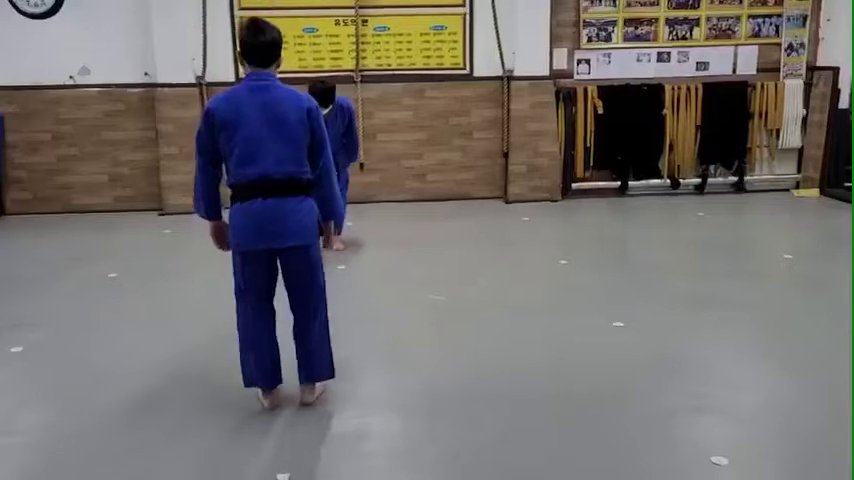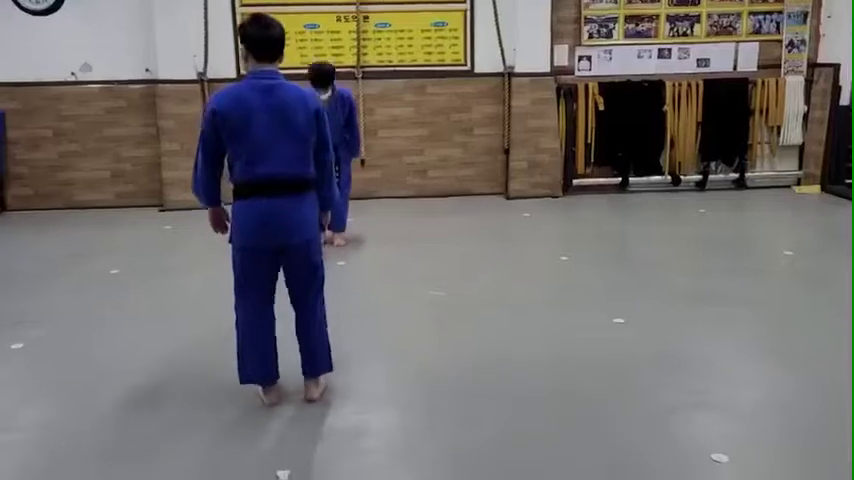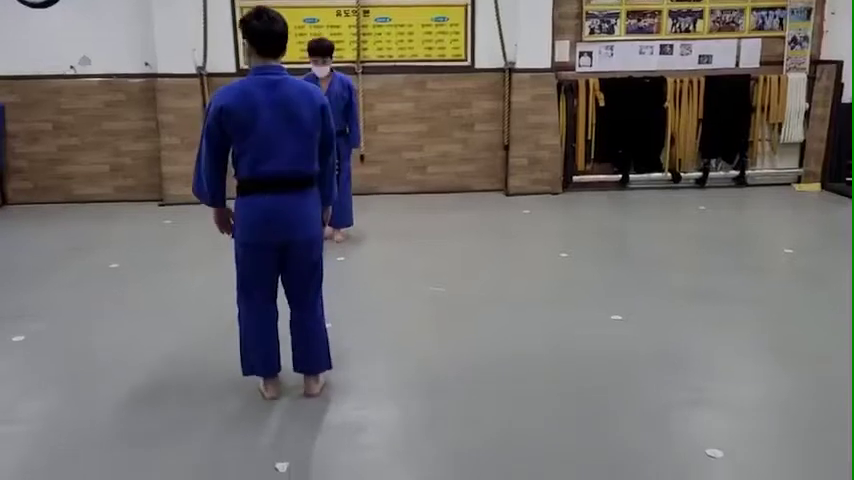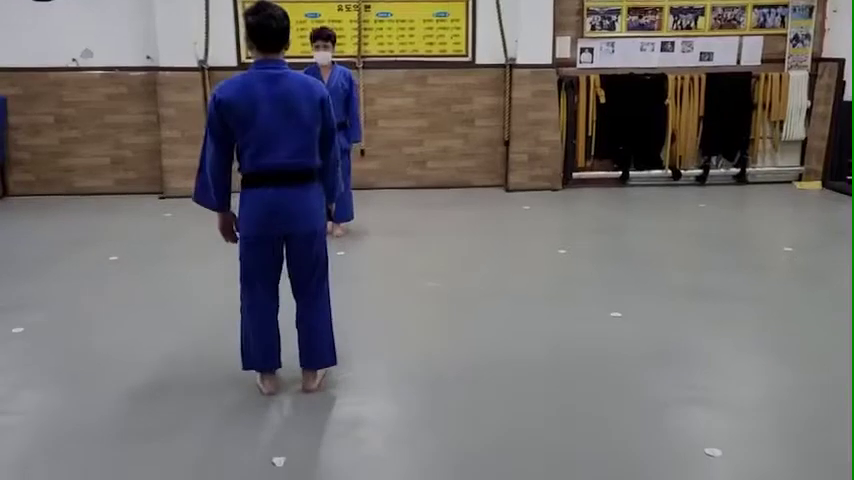
dt=0.2s
person 1, frame 1
left shoulder: (218, 107)
right shoulder: (303, 103)
left elbow: (208, 168)
right elbow: (322, 165)
left wrist: (214, 218)
right wrist: (328, 216)
left hip: (248, 216)
right hip: (297, 211)
left knee: (254, 305)
right knee: (308, 301)
left ankle: (267, 388)
right ankle: (311, 382)
person 1, frame 2
left shoulder: (222, 103)
right shoulder: (308, 101)
left elbow: (208, 162)
right elbow: (324, 161)
left wrist: (213, 205)
right wrist: (325, 206)
left hip: (251, 214)
right hip: (299, 210)
left knee: (254, 302)
right knee: (308, 297)
left ankle: (268, 384)
right ankle: (313, 378)
person 1, frame 3
left shoulder: (226, 99)
right shoulder: (313, 96)
left elbow: (212, 159)
right elbow: (327, 157)
left wrist: (217, 204)
right wrist: (325, 203)
left hip: (254, 209)
right hip: (302, 206)
left knee: (256, 297)
right knee: (306, 295)
left ankle: (269, 377)
right ankle: (312, 375)
person 1, frame 4
left shoulder: (227, 94)
right shoulder: (314, 90)
left elbow: (217, 157)
right elbow: (330, 153)
left wrist: (221, 209)
right wrist: (329, 198)
left hip: (258, 202)
right hip: (306, 199)
left knee: (258, 291)
right knee: (310, 289)
left ankle: (266, 373)
right ankle: (312, 370)
person 2, frame 1
left shoulder: (345, 107)
left elbow: (351, 135)
left wrist: (350, 157)
left hip: (337, 156)
left knee: (337, 194)
left ankle: (335, 234)
person 2, frame 2
left shoulder: (345, 97)
left elbow: (352, 127)
left wrist: (353, 152)
left hip: (339, 152)
left knee: (339, 190)
left ankle: (337, 230)
person 2, frame 3
left shoulder: (345, 83)
right shoulder: (305, 84)
left elbow: (352, 116)
left wrist: (353, 143)
left hip: (338, 142)
left knee: (340, 184)
left ankle: (338, 226)
person 2, frame 4
left shoulder: (346, 76)
right shoulder: (306, 76)
left elbow: (353, 109)
left wrist: (353, 137)
left hip: (338, 137)
left knee: (340, 179)
left ankle: (338, 221)
